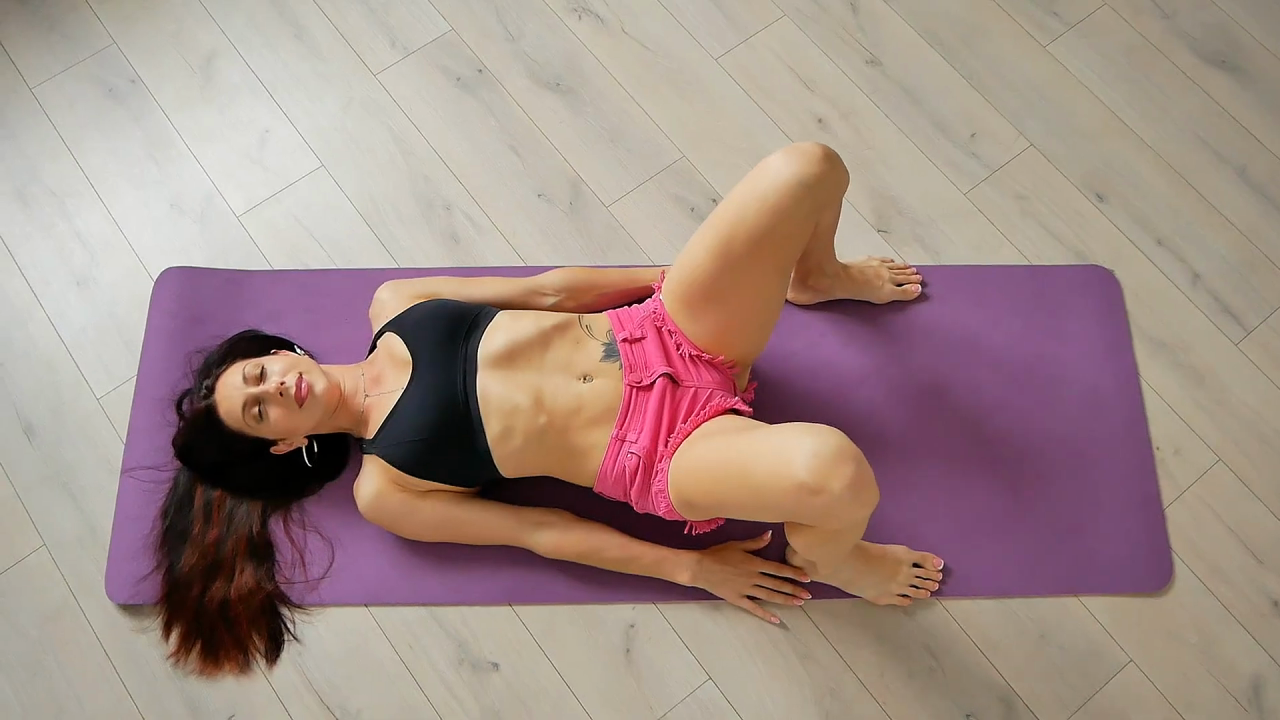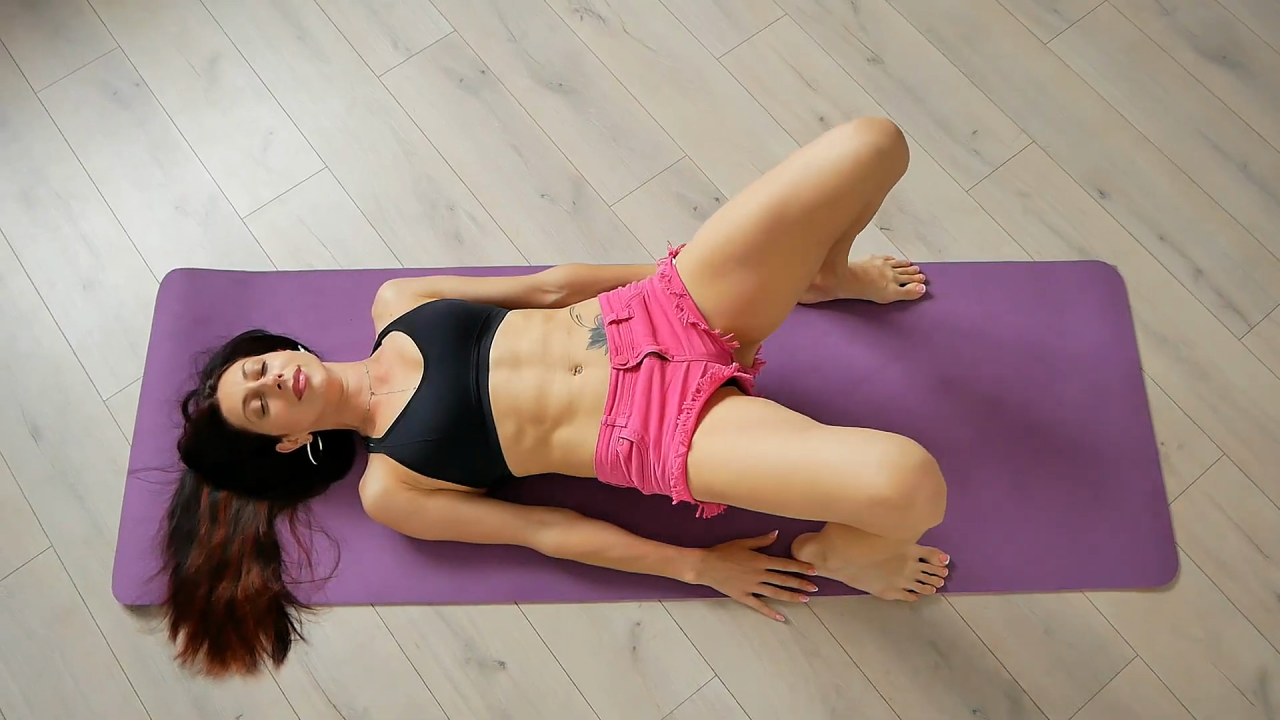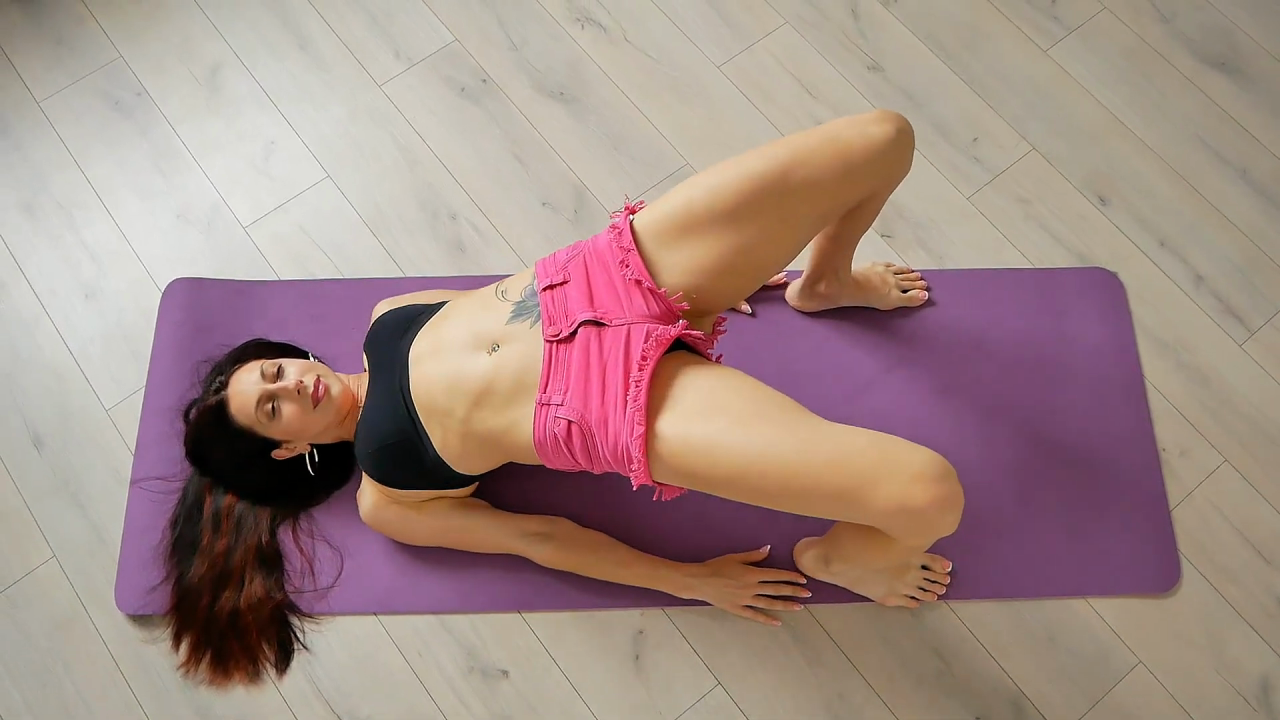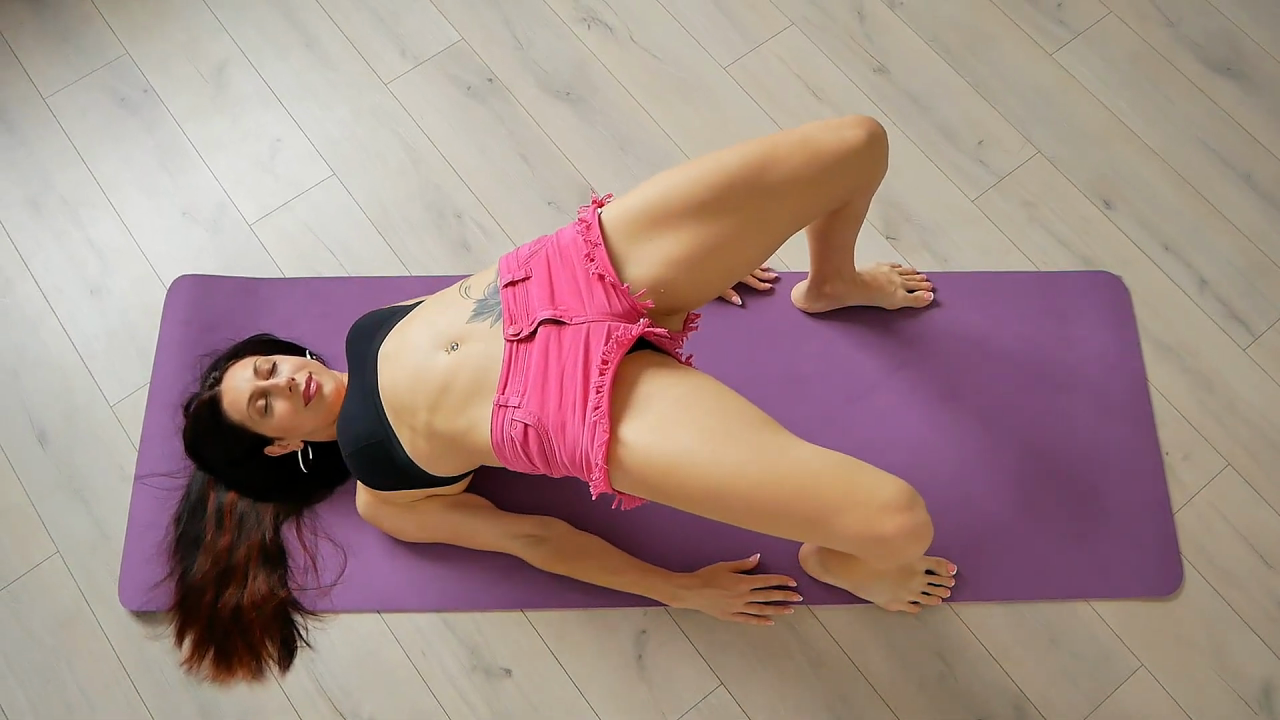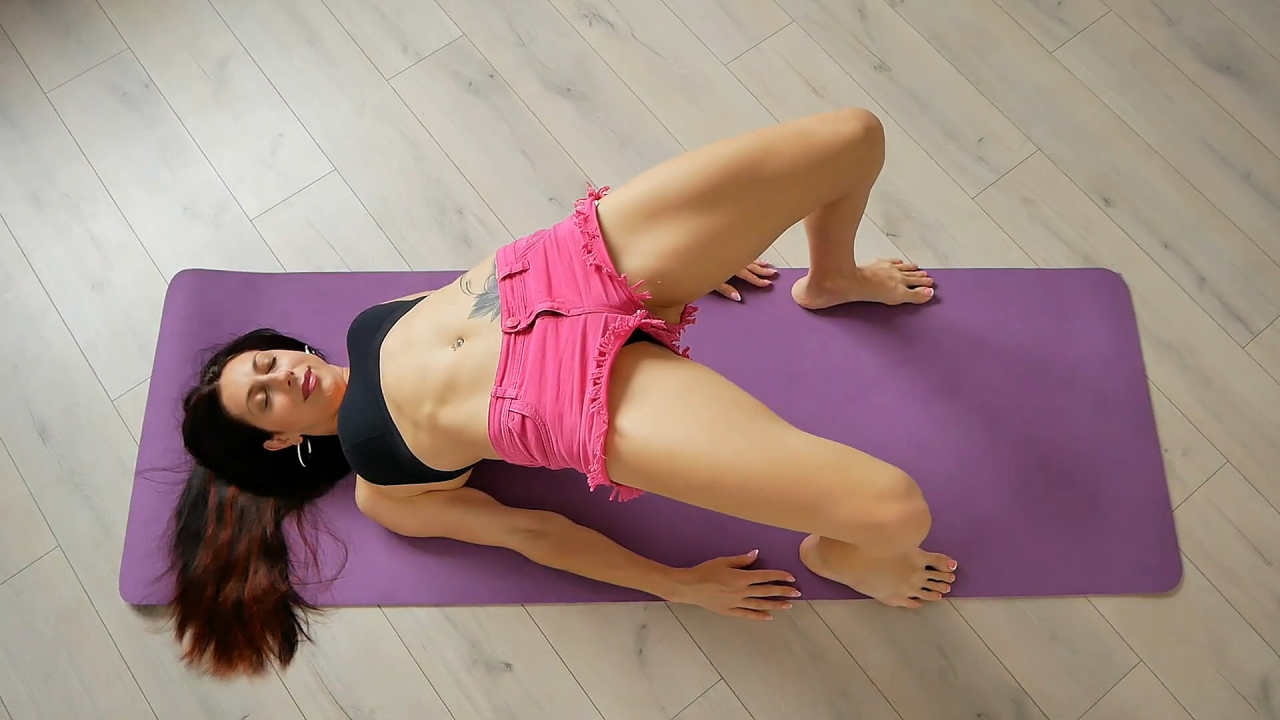
dt=1s
person 1, frame 1
left shoulder: (391, 306)
right shoulder: (382, 491)
left elbow: (545, 291)
right elbow: (541, 531)
left wrist: (687, 272)
right wrist: (694, 570)
left hip: (662, 338)
right hip: (668, 448)
left knee: (805, 168)
right knee: (830, 471)
left ankle: (818, 279)
right ankle: (827, 558)
person 1, frame 2
left shoulder: (394, 307)
right shoulder: (389, 490)
left elbow: (549, 285)
right elbow: (547, 531)
left wrist: (678, 272)
right wrist: (700, 567)
left hip: (666, 314)
right hip: (670, 425)
left knee: (873, 144)
right knee: (907, 487)
left ankle: (822, 277)
right ankle: (835, 554)
person 1, frame 3
left shoulder: (384, 323)
right shoulder: (383, 499)
right elbow: (539, 539)
left wrist: (704, 276)
right wrist: (698, 582)
right hip: (628, 397)
left knee: (884, 136)
right knee: (927, 495)
left ankle: (823, 284)
right ankle: (835, 559)
person 1, frame 4
left shoulder: (369, 329)
right shoulder: (380, 496)
left elbow: (490, 284)
right elbow: (532, 540)
left wrist: (693, 266)
right wrist: (688, 592)
right hip: (604, 398)
left knee: (858, 141)
right knee: (898, 523)
left ankle: (831, 284)
right ankle: (838, 564)
person 1, frame 5
left shoulder: (368, 325)
right shoulder: (379, 492)
left elbow: (485, 279)
right elbow: (529, 533)
left wrist: (689, 262)
right wrist: (684, 587)
right hip: (603, 392)
left knee: (854, 135)
right knee: (893, 511)
left ankle: (831, 280)
right ankle: (839, 557)
